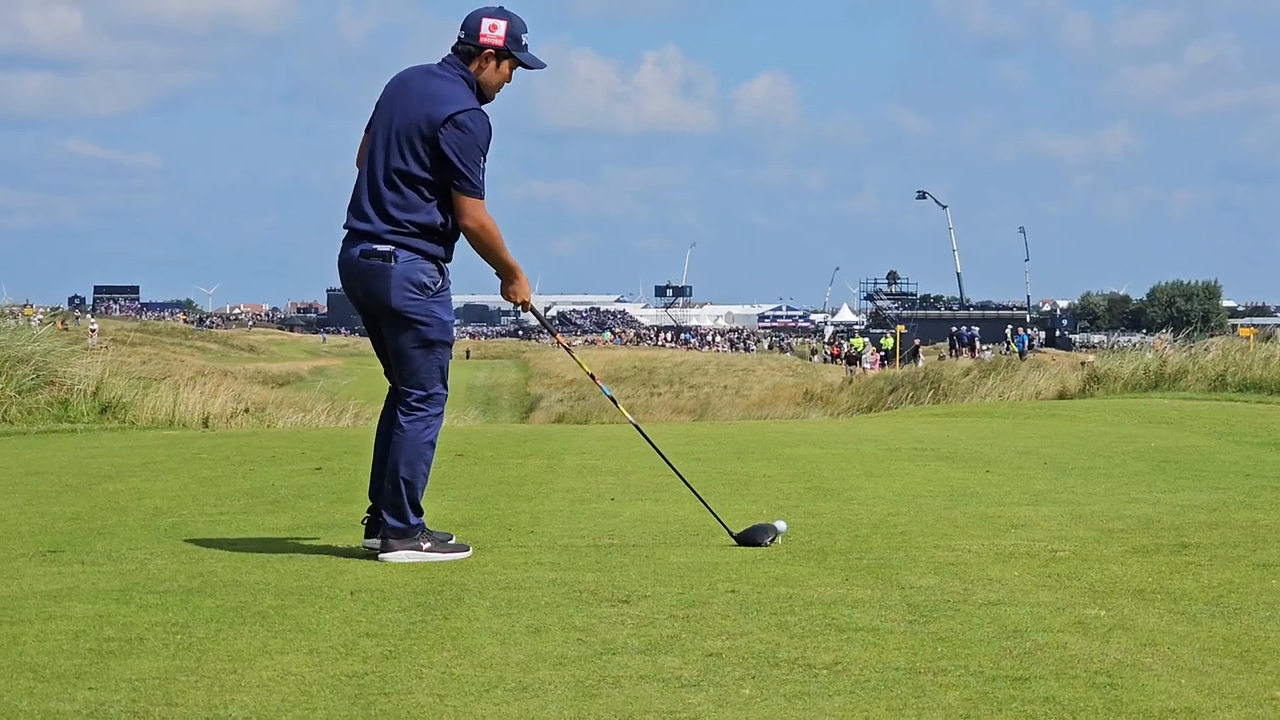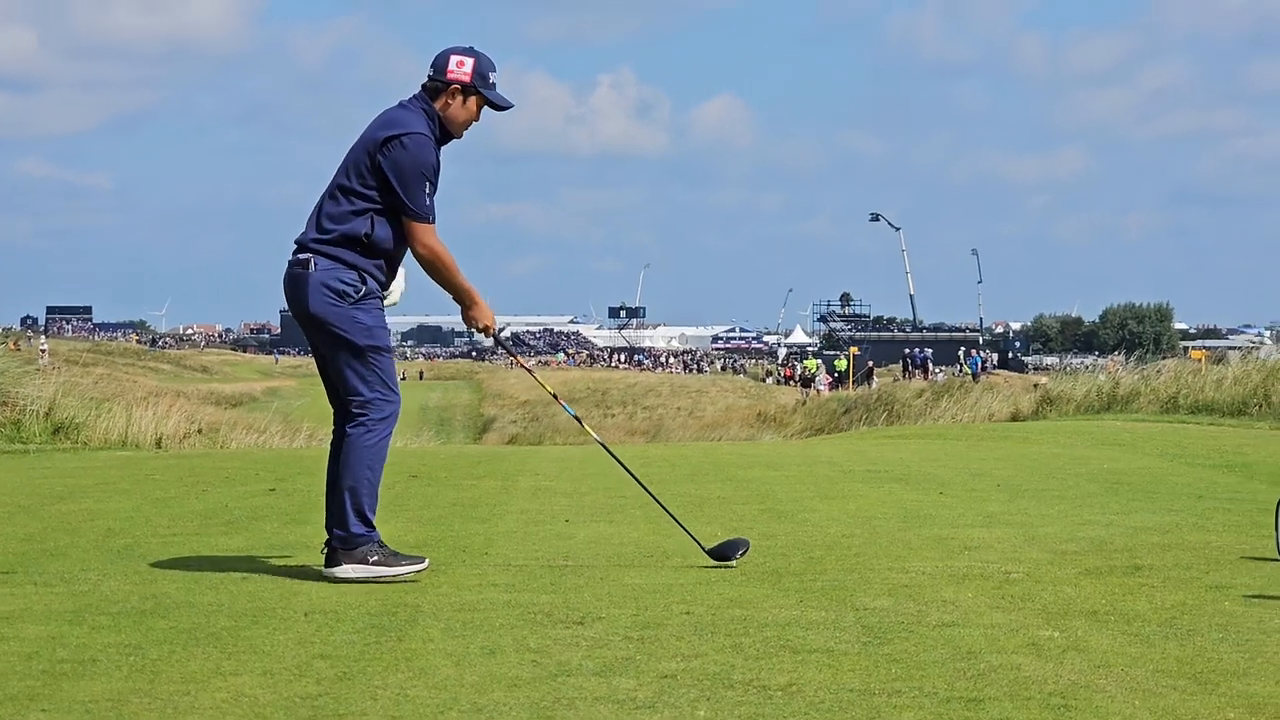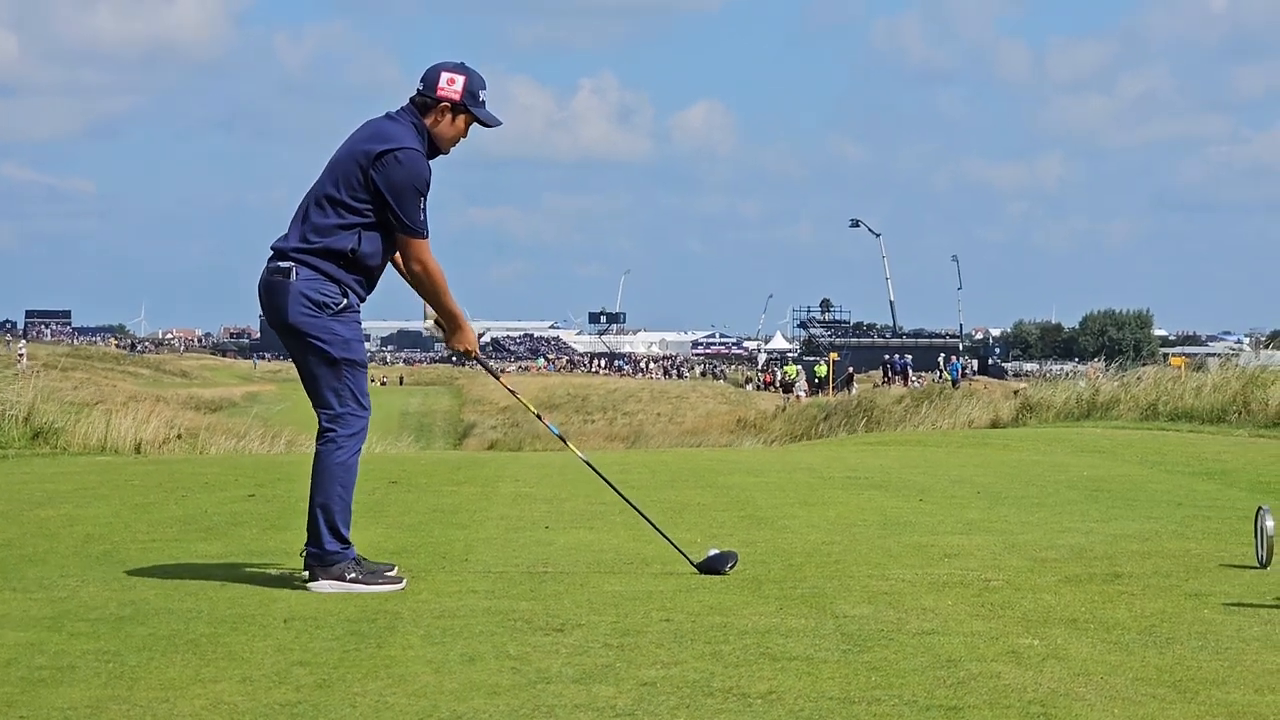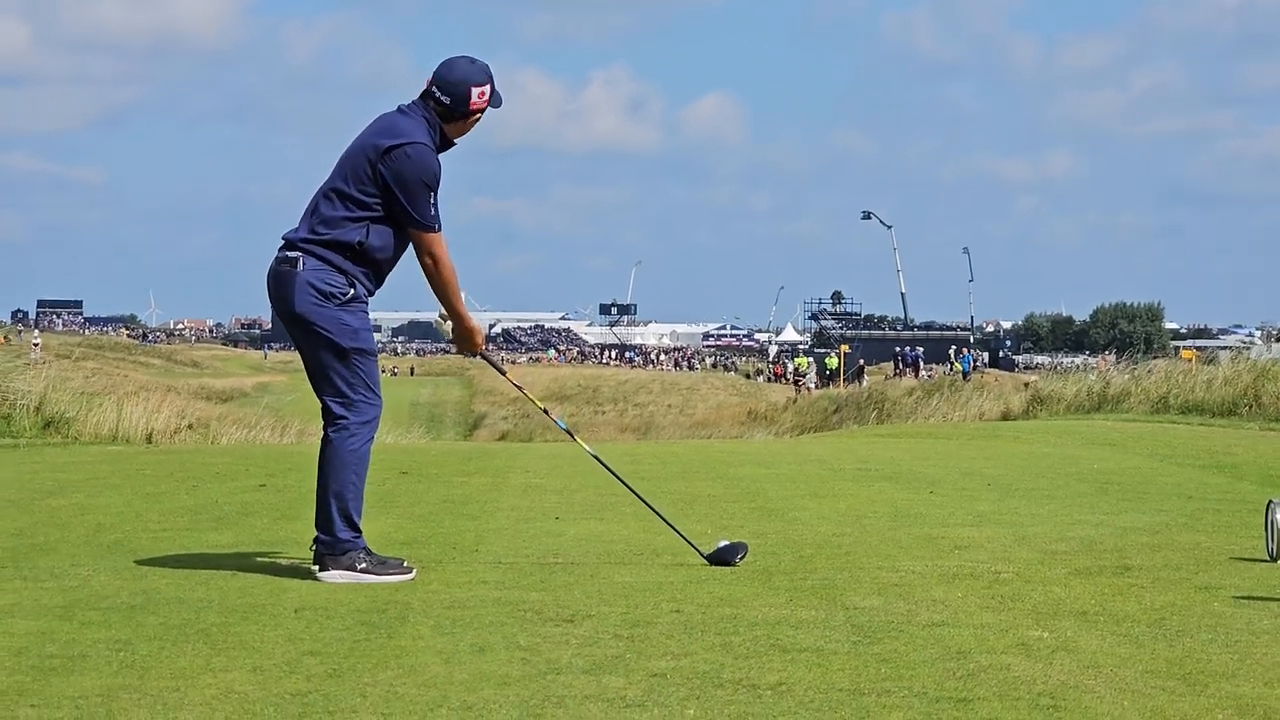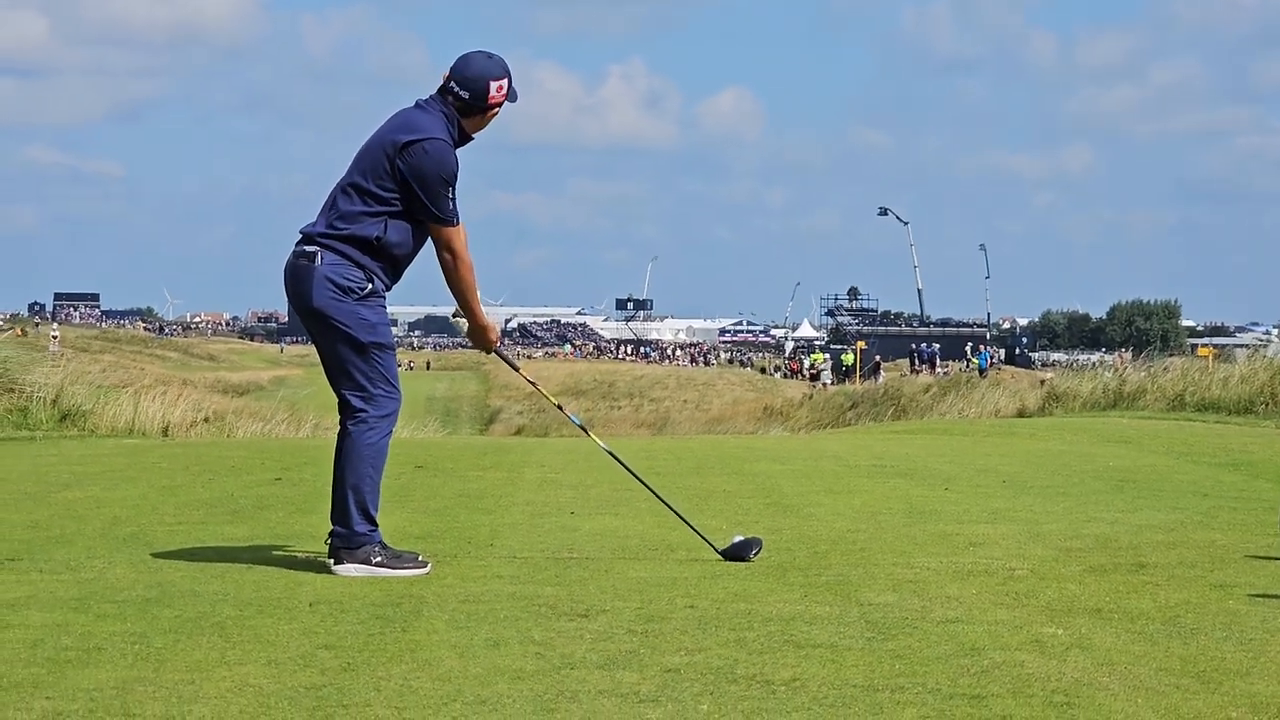
dt=0.5s
person 1, frame 1
left shoulder: (405, 82)
right shoulder: (464, 116)
left elbow: (363, 160)
right elbow: (473, 219)
right wrist: (512, 275)
left hip: (361, 256)
right hip: (408, 267)
left knee: (406, 391)
right knee: (424, 399)
left ankle: (383, 519)
right ankle: (403, 533)
person 1, frame 2
left shoulder: (403, 123)
right shoulder: (412, 141)
right elbow: (425, 243)
left wrist: (390, 267)
right wrist: (471, 301)
left hip: (320, 279)
right hip: (339, 282)
left knee: (355, 412)
right knee: (376, 406)
left ankle: (343, 544)
right ankle: (356, 543)
person 1, frame 3
left shoulder: (386, 133)
right shoulder: (403, 155)
left elbow: (399, 248)
right elbow: (420, 259)
left wrist: (433, 304)
right wrist: (458, 324)
left hip: (295, 287)
right hip: (318, 293)
left knee: (341, 421)
right knee: (346, 421)
left ankle: (326, 551)
right ankle: (332, 562)
person 1, frame 4
left shoulder: (403, 129)
right shoulder: (412, 151)
left elbow: (429, 237)
right elbow: (432, 254)
left wrist: (456, 308)
right wrist: (464, 323)
left hip: (305, 279)
right hip: (327, 284)
left knee: (347, 411)
right knee: (357, 411)
left ankle: (334, 543)
right ankle: (342, 551)
person 1, frame 5
left shoulder: (422, 122)
right shoulder: (430, 146)
left elbow: (452, 226)
right elbow: (450, 248)
left wrist: (473, 304)
right wrist: (479, 322)
left hip: (321, 273)
right hip: (343, 278)
left knee: (364, 406)
right knee: (376, 405)
left ankle: (349, 536)
right ankle: (357, 544)
